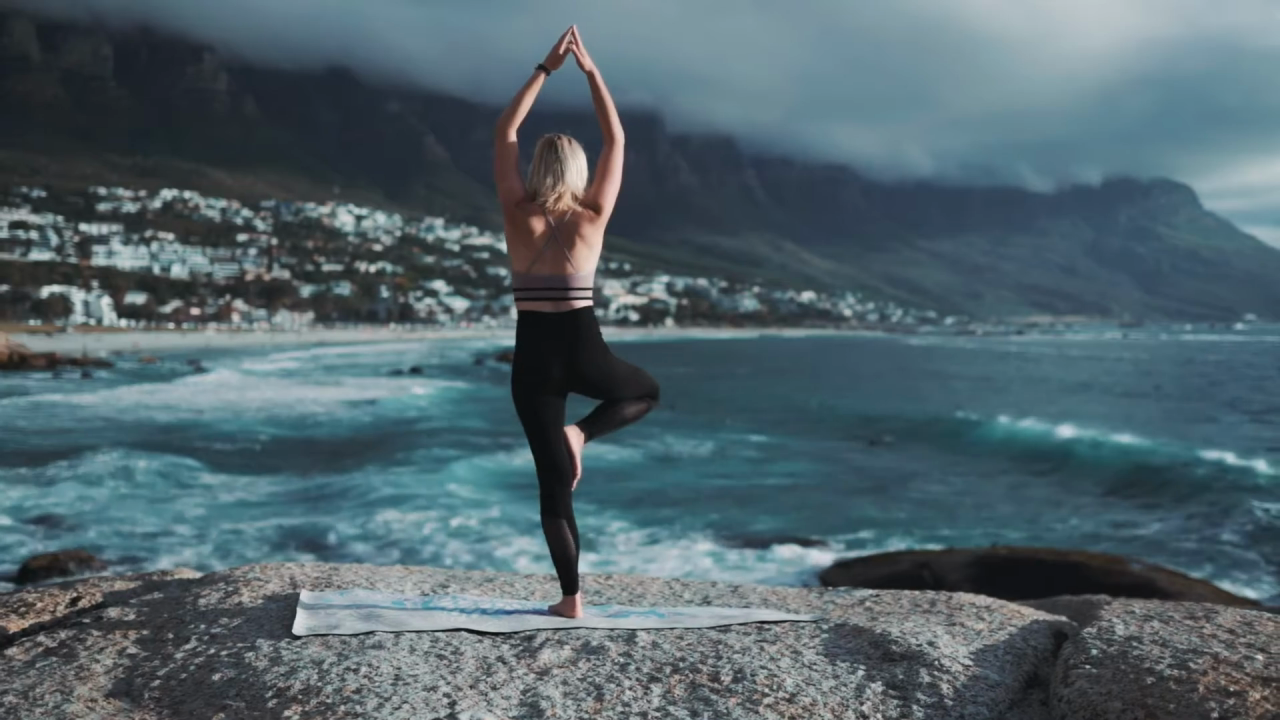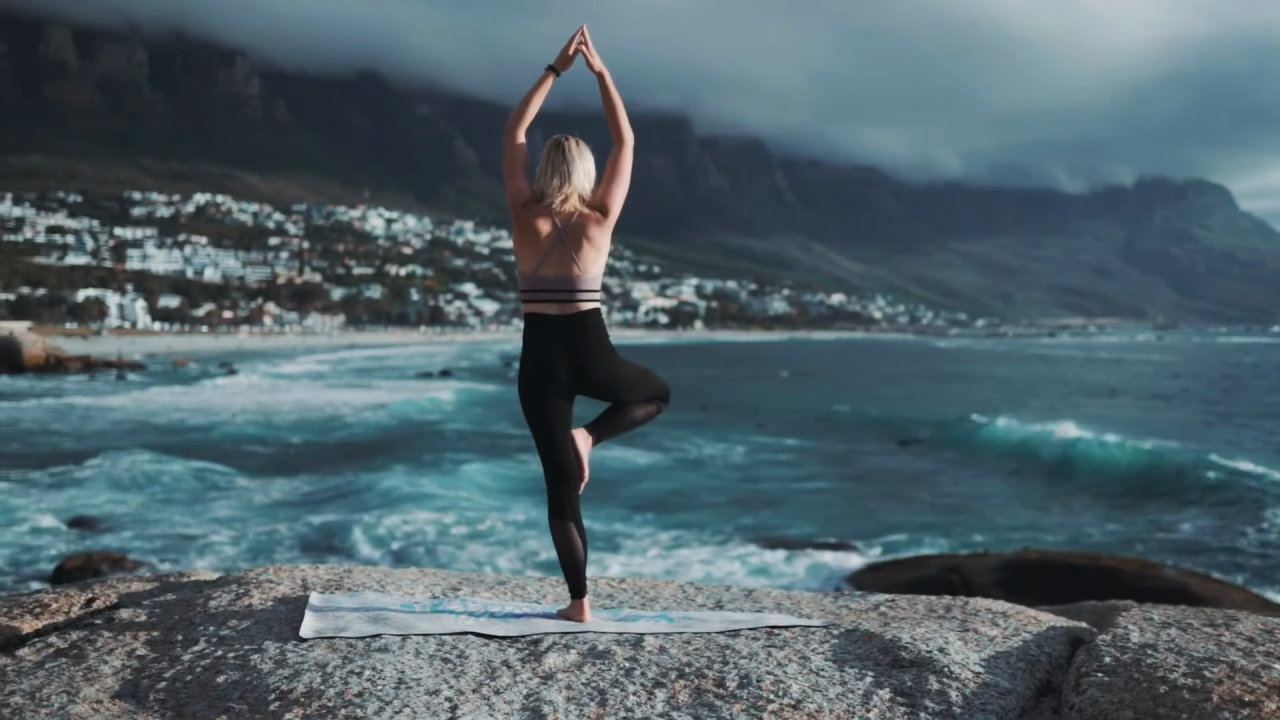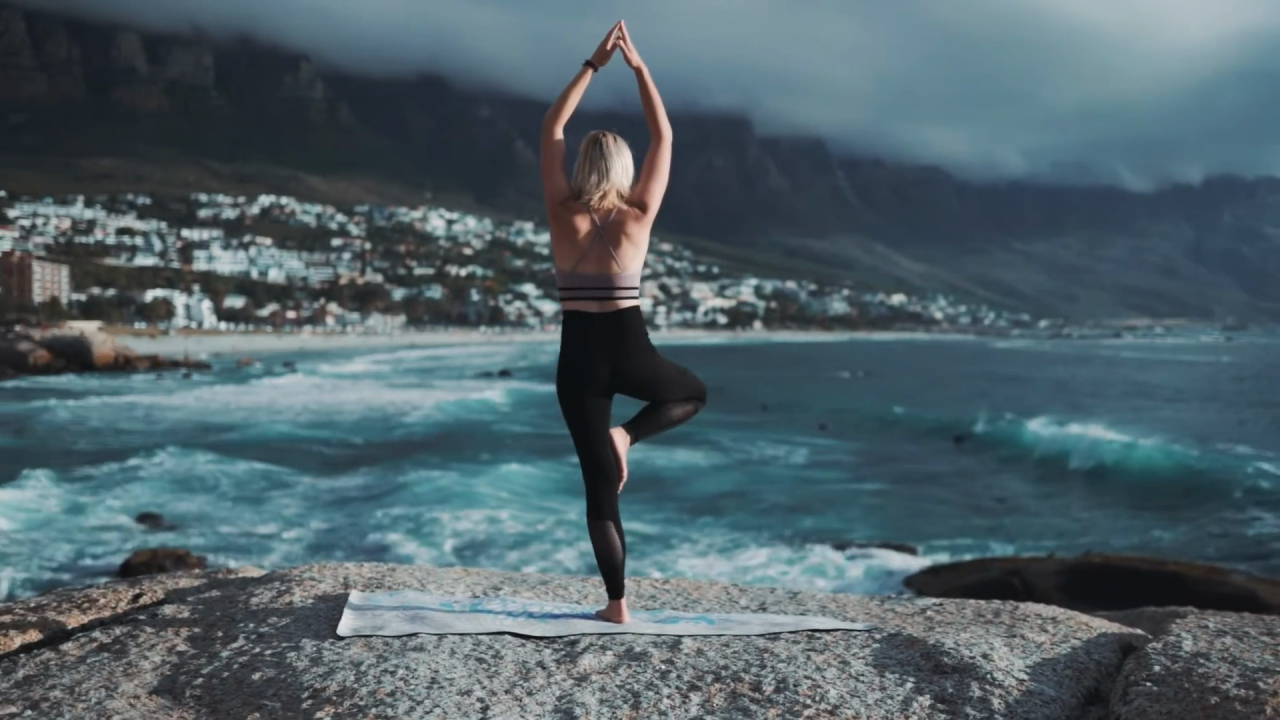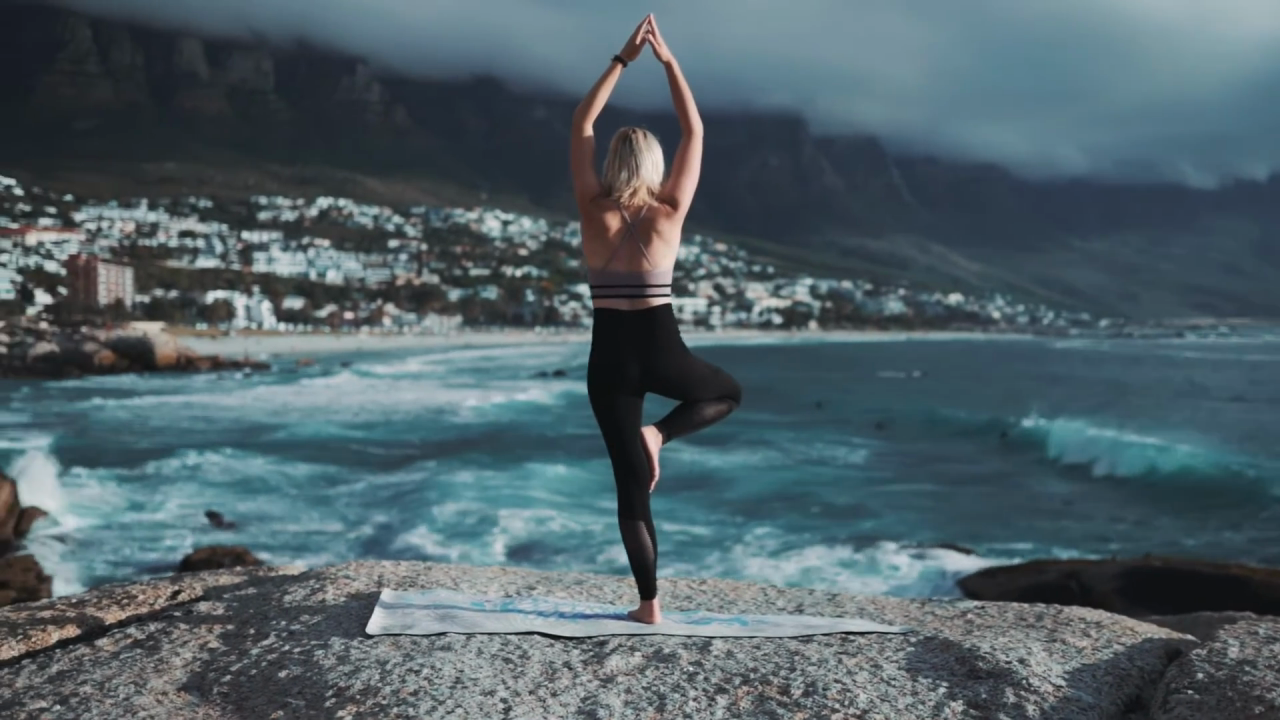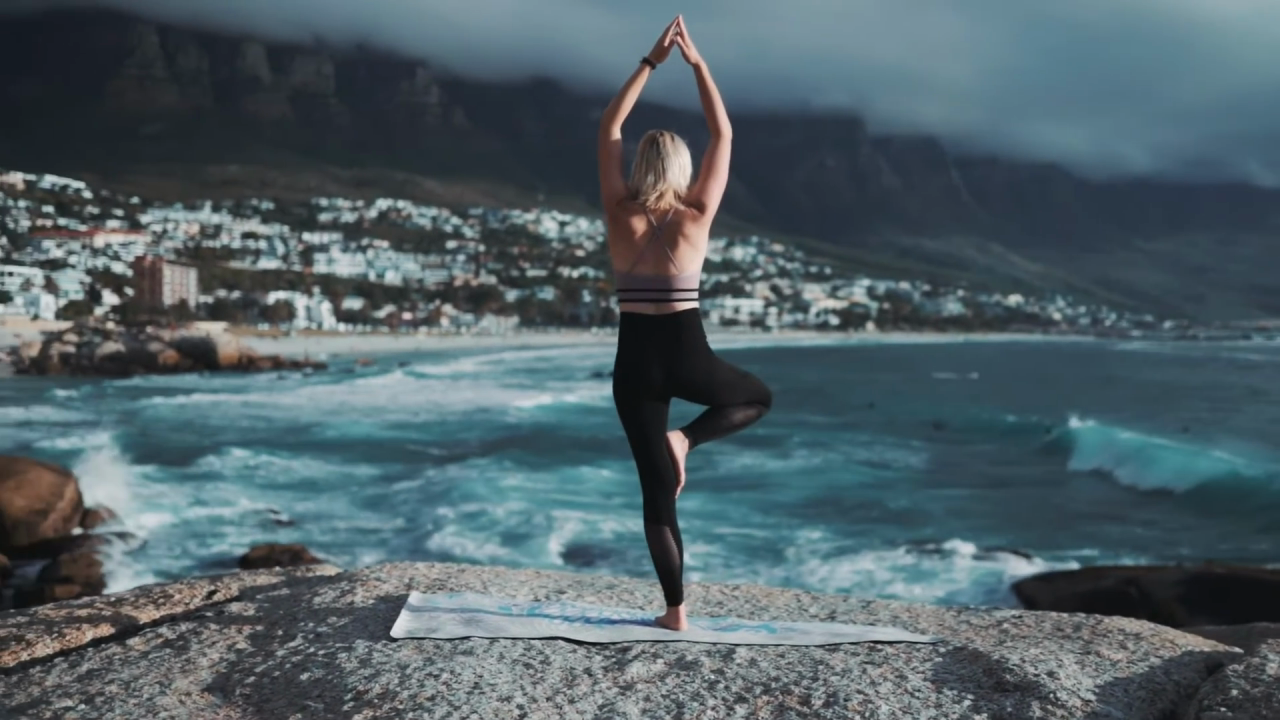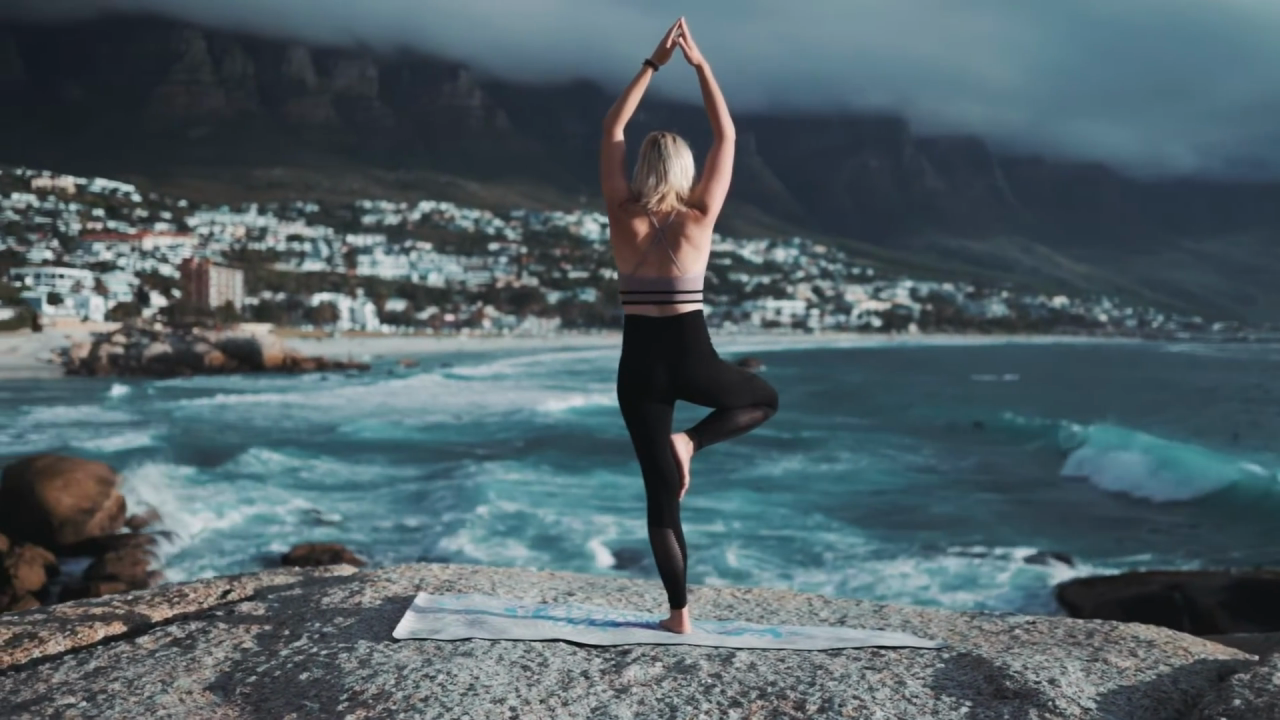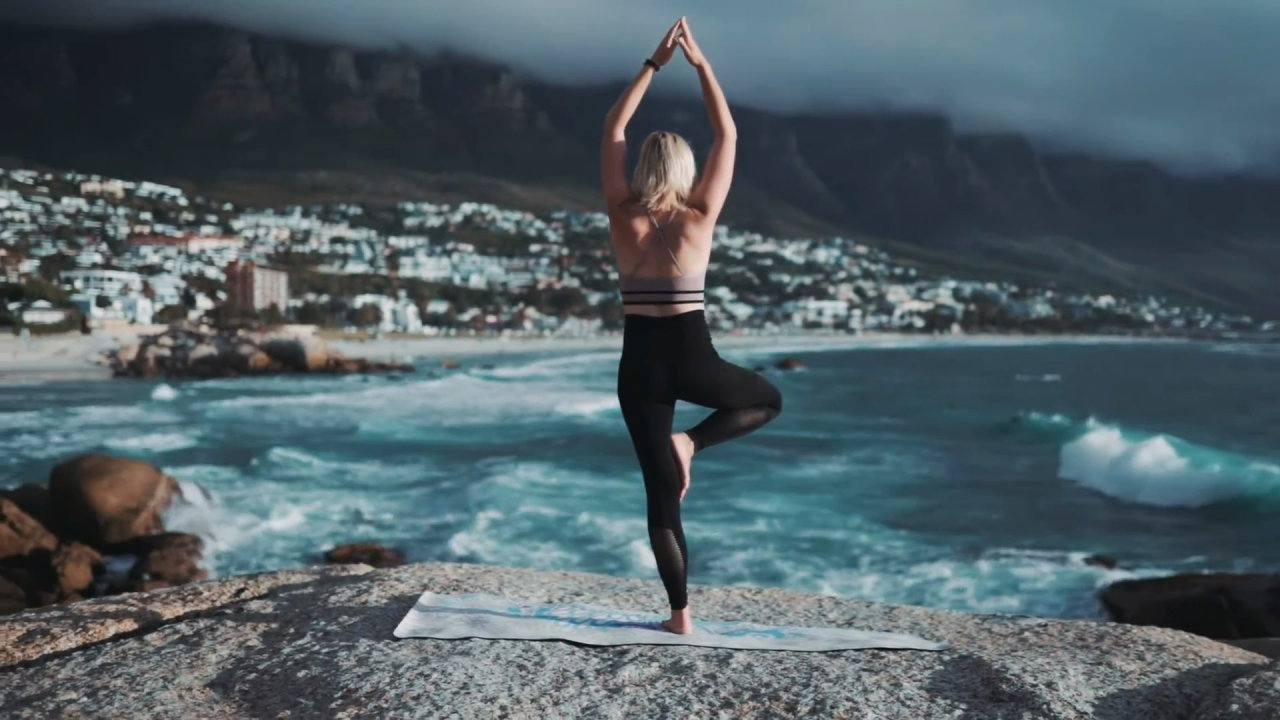
dt=0.7s
person 1, frame 1
left shoulder: (517, 215)
right shoulder: (593, 218)
left elbow: (505, 133)
right elbow: (616, 138)
left wrist: (545, 69)
right wrist: (589, 69)
left hip: (533, 358)
right hip: (584, 352)
left knee: (553, 485)
right knee: (647, 392)
left ankle: (572, 599)
right ankle: (582, 433)
person 1, frame 2
left shoulder: (524, 217)
right shoulder: (599, 220)
left elbow: (513, 133)
right elbow: (625, 140)
left wrist: (555, 69)
right wrist: (599, 69)
left hip: (540, 360)
right hip: (590, 355)
left knee: (561, 487)
right knee: (657, 393)
left ankle: (578, 603)
right ankle: (589, 436)
person 1, frame 3
left shoulder: (563, 214)
right shoulder: (639, 217)
left elbow: (552, 129)
right elbow: (664, 136)
left wrist: (593, 64)
right wrist: (638, 66)
left hip: (579, 359)
right hip: (630, 353)
left knee: (599, 487)
right knee: (694, 392)
left ankle: (617, 605)
right ankle: (628, 435)
person 1, frame 4
left shoulder: (593, 212)
right shoulder: (669, 213)
left elbow: (581, 126)
right elbow: (694, 131)
left wrist: (623, 59)
right wrist: (666, 59)
left hip: (610, 358)
right hip: (661, 352)
left knee: (631, 487)
right knee: (727, 392)
left ankle: (648, 605)
right ankle: (660, 434)
person 1, frame 5
left shoulder: (620, 216)
right shoulder: (696, 217)
left elbow: (608, 129)
right elbow: (722, 133)
left wrist: (651, 62)
right wrist: (695, 61)
left hip: (635, 362)
right hip: (686, 357)
left knee: (656, 492)
right knee: (758, 397)
left ankle: (675, 611)
right ankle: (686, 438)
person 1, frame 6
left shoulder: (622, 217)
right shoulder: (699, 219)
left elbow: (611, 131)
right elbow: (726, 135)
left wrist: (652, 63)
right wrist: (699, 63)
left hip: (640, 364)
right hip: (691, 359)
left knee: (661, 495)
right knee: (764, 398)
left ankle: (679, 615)
right ankle: (691, 441)
person 1, frame 7
left shoulder: (623, 217)
right shoulder: (699, 218)
left elbow: (611, 131)
right elbow: (727, 134)
left wrist: (653, 64)
right wrist: (698, 63)
left hip: (639, 365)
right hip: (692, 360)
left knee: (661, 494)
right knee: (767, 400)
left ankle: (680, 615)
right ankle: (691, 442)
